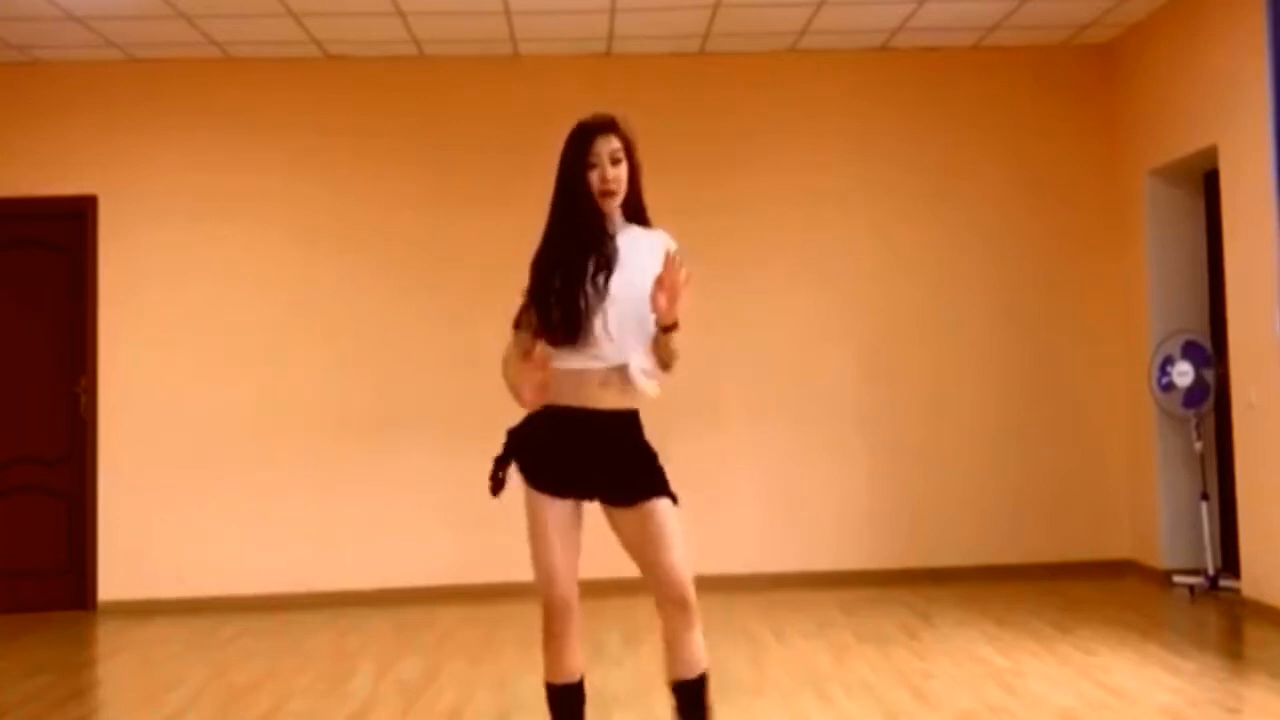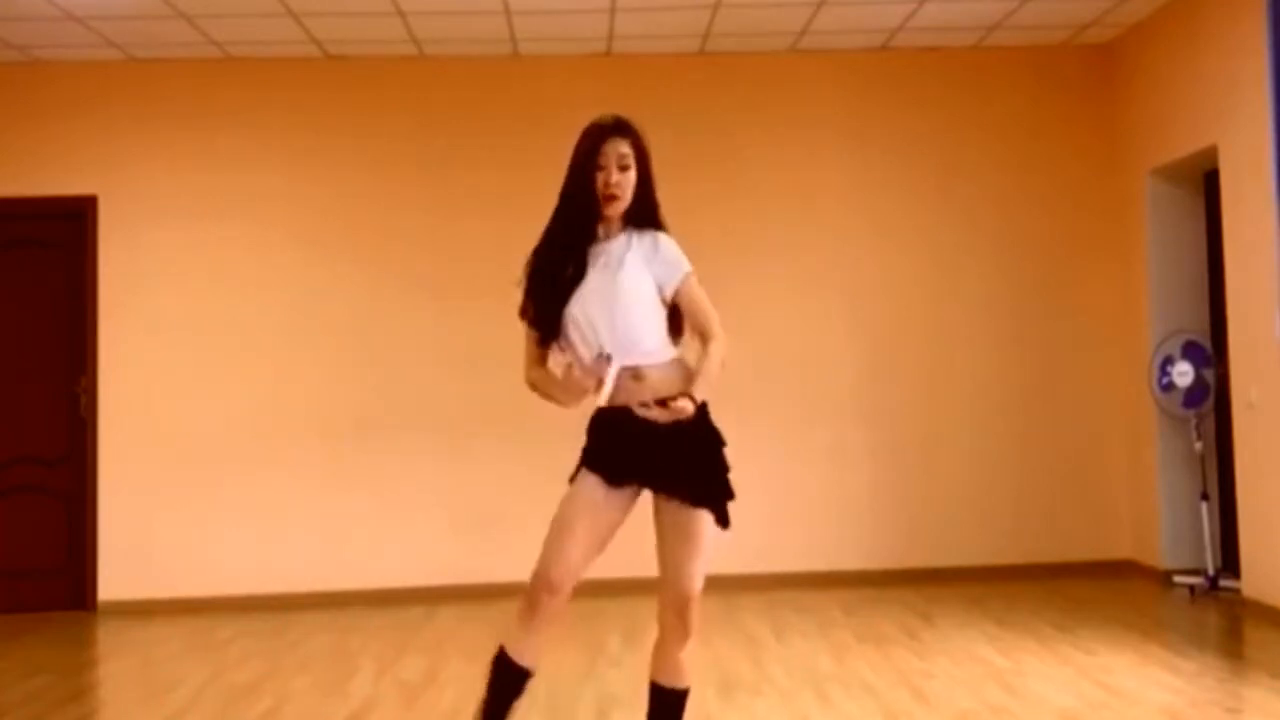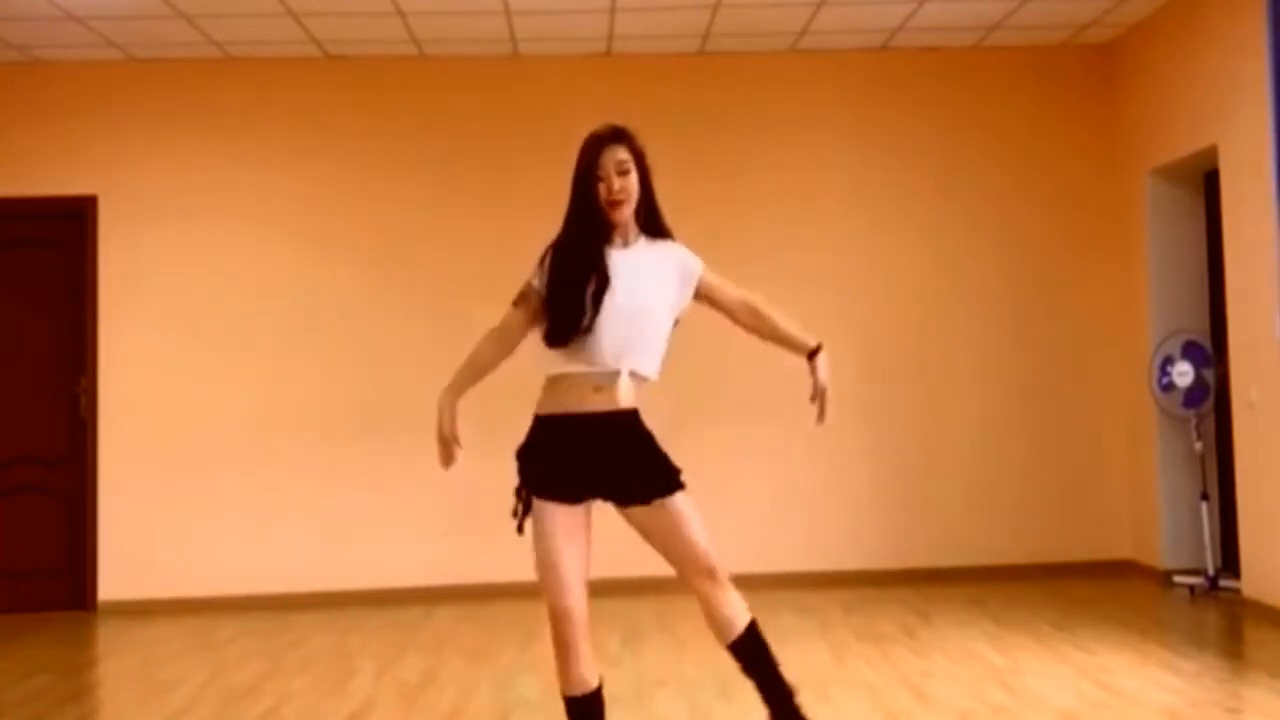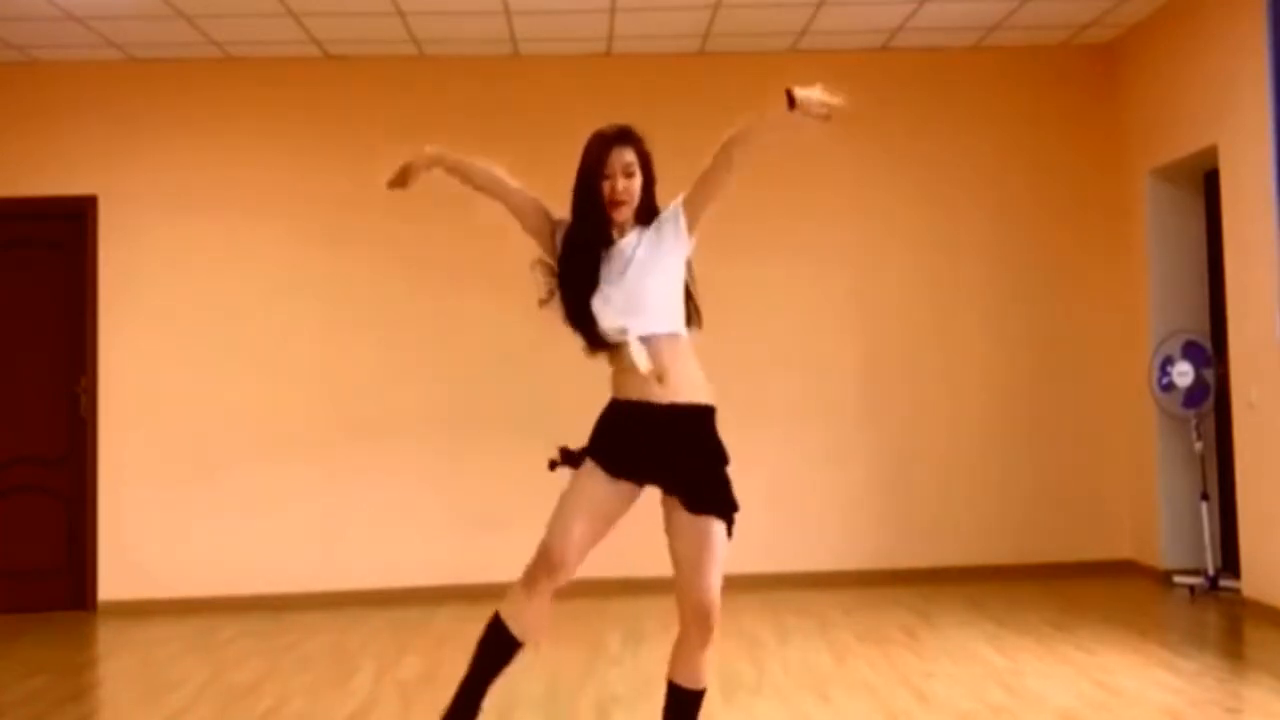
dt=1s
person 1, frame 1
left shoulder: (657, 248)
right shoulder: (561, 257)
left elbow: (664, 362)
right elbow: (516, 353)
left wrist: (667, 321)
right wrist: (522, 383)
left hip: (618, 440)
right hip: (553, 438)
left knee: (678, 591)
right knee: (560, 609)
person 1, frame 2
left shoulder: (654, 249)
right shoulder: (557, 260)
left elbow: (715, 337)
right elbow: (534, 366)
left wrist: (689, 397)
right wrist: (564, 388)
left hip: (682, 432)
right hip: (613, 438)
left knee: (680, 612)
right knee: (548, 585)
person 1, frame 3
left shoulder: (669, 259)
right shoulder: (565, 260)
left elbow: (744, 308)
right elbow: (507, 332)
left wrist: (811, 351)
right wrist: (450, 396)
left hip: (622, 437)
right hip: (553, 443)
left knee: (706, 572)
right knee: (566, 618)
person 1, frame 4
left shoulder: (672, 230)
right shoulder: (573, 245)
left elbow: (730, 154)
right elbow: (501, 184)
left wrist: (792, 101)
right wrist: (436, 157)
left hip: (691, 431)
right hip: (627, 428)
left knee: (702, 615)
right knee: (544, 573)
